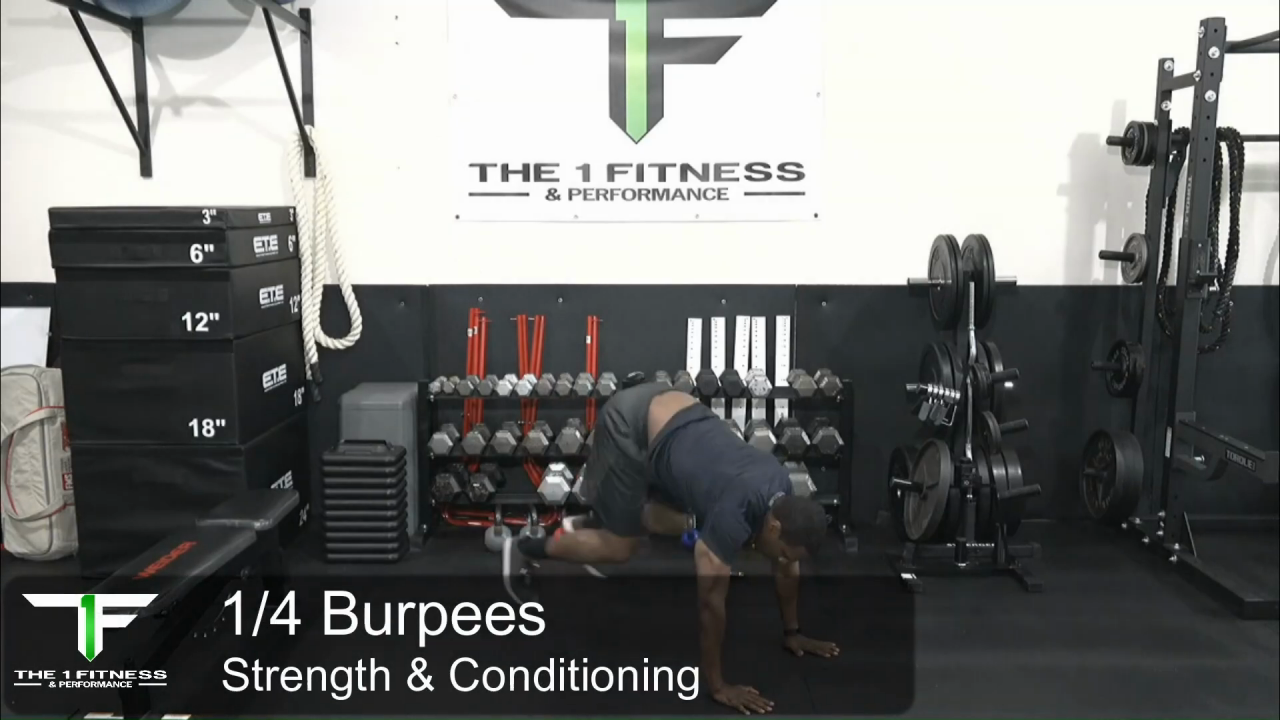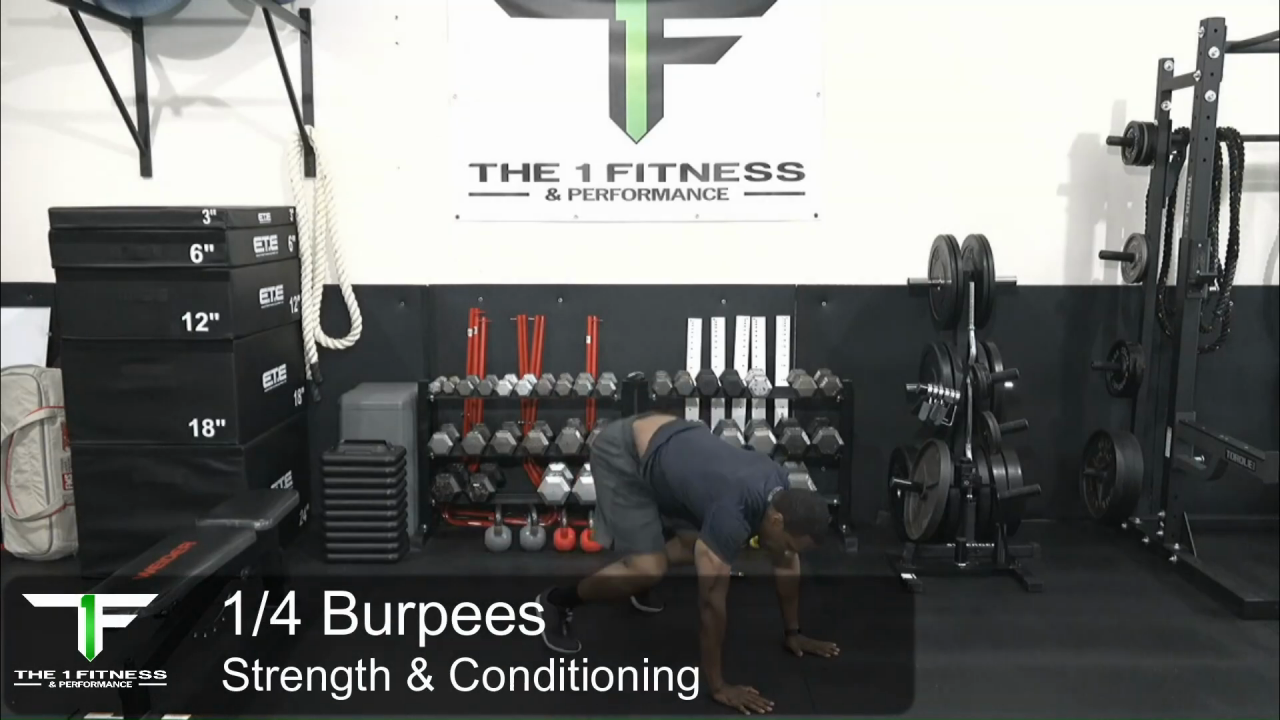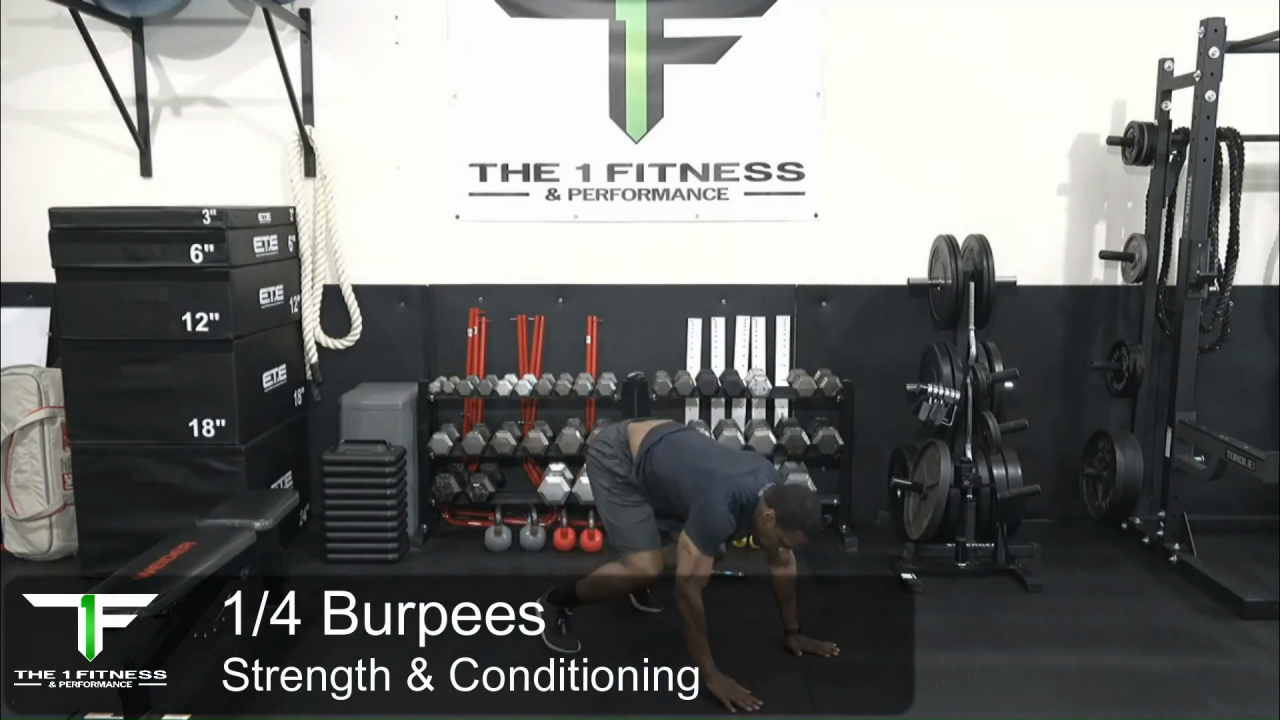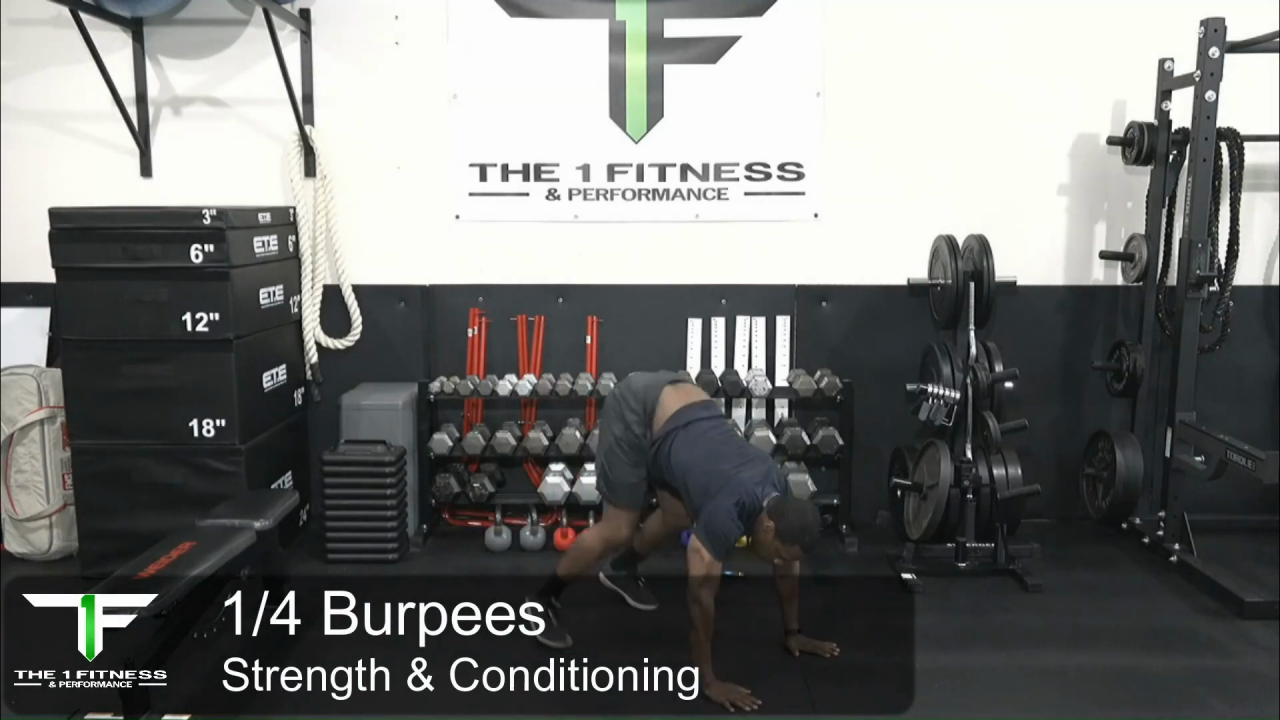
dt=0.2s
person 1, frame 1
left shoulder: (781, 494)
right shoulder: (733, 514)
left elbow: (787, 566)
right elbow: (712, 599)
left wrist: (792, 633)
right wrist: (717, 686)
right hip: (630, 426)
left knee: (672, 521)
right knee: (620, 548)
left ankle: (585, 528)
right ankle: (528, 549)
person 1, frame 2
left shoulder: (779, 493)
right shoulder: (732, 512)
left elbow: (786, 564)
right elbow: (713, 599)
left wrist: (793, 633)
right wrist: (719, 687)
left hip: (661, 436)
right hip: (622, 454)
left knee: (707, 546)
right knee: (648, 571)
left ankle: (631, 570)
right ankle: (558, 601)
person 1, frame 3
left shoulder: (773, 491)
right shoulder: (721, 507)
left elbow: (783, 565)
right elbow: (688, 592)
left wrist: (793, 634)
right wrist: (711, 676)
left hip: (658, 441)
right hip: (617, 454)
left knee: (701, 550)
right knee: (644, 568)
left ankle: (631, 584)
right ankle: (556, 603)
person 1, frame 4
left shoulder: (780, 502)
right shoulder: (730, 512)
left elbow: (788, 568)
right elbow: (701, 594)
left wrist: (793, 632)
right wrist: (707, 680)
left hip: (677, 398)
right hip: (635, 407)
left knee: (681, 517)
right knee: (620, 529)
left ankle: (623, 571)
right ankle: (545, 598)
